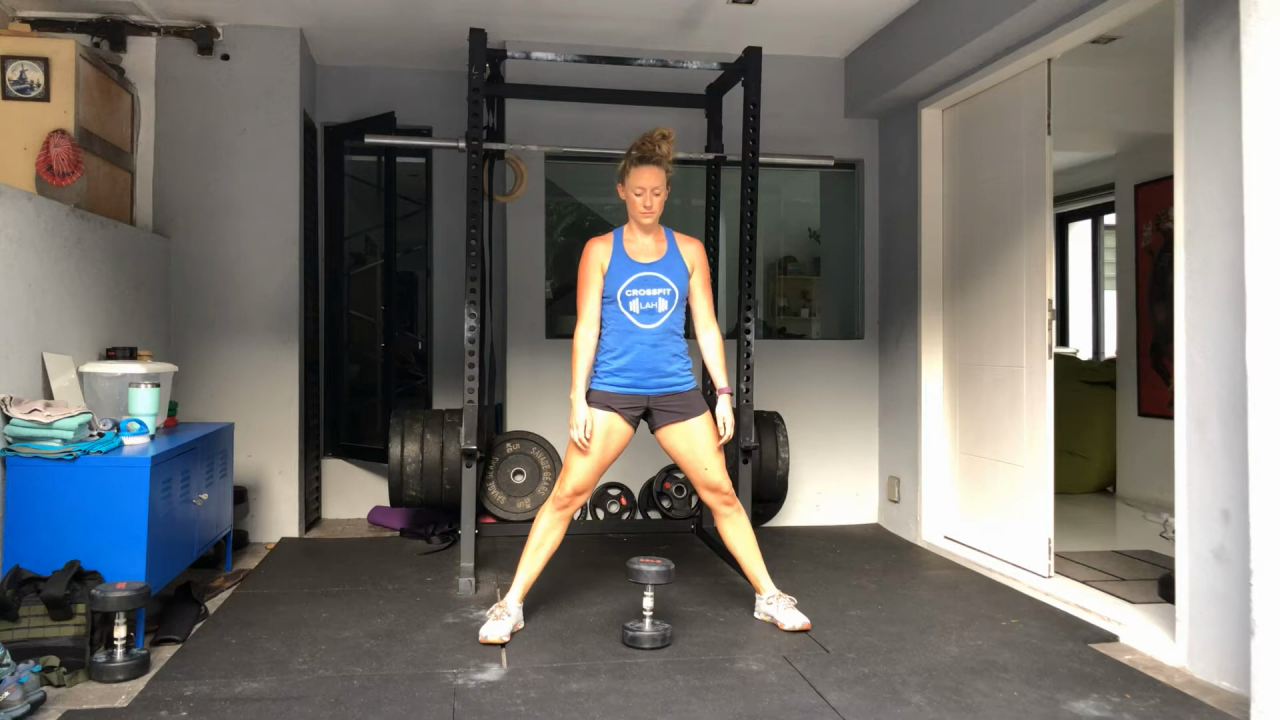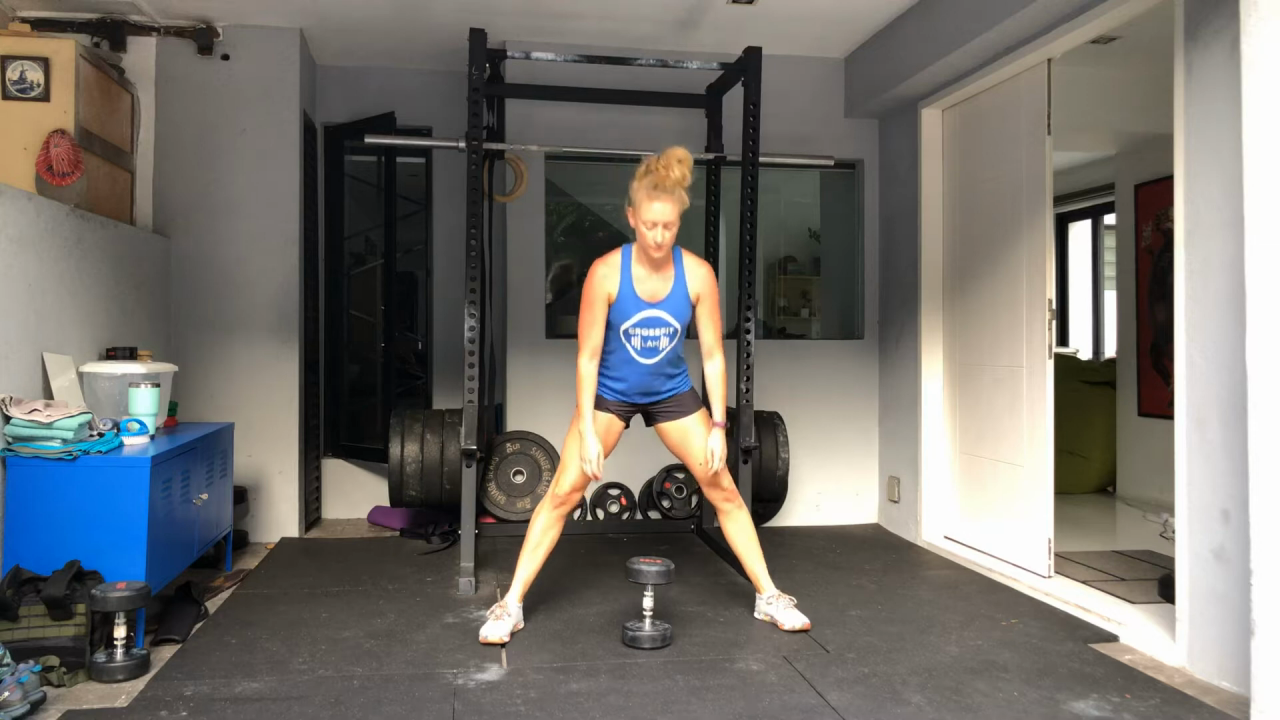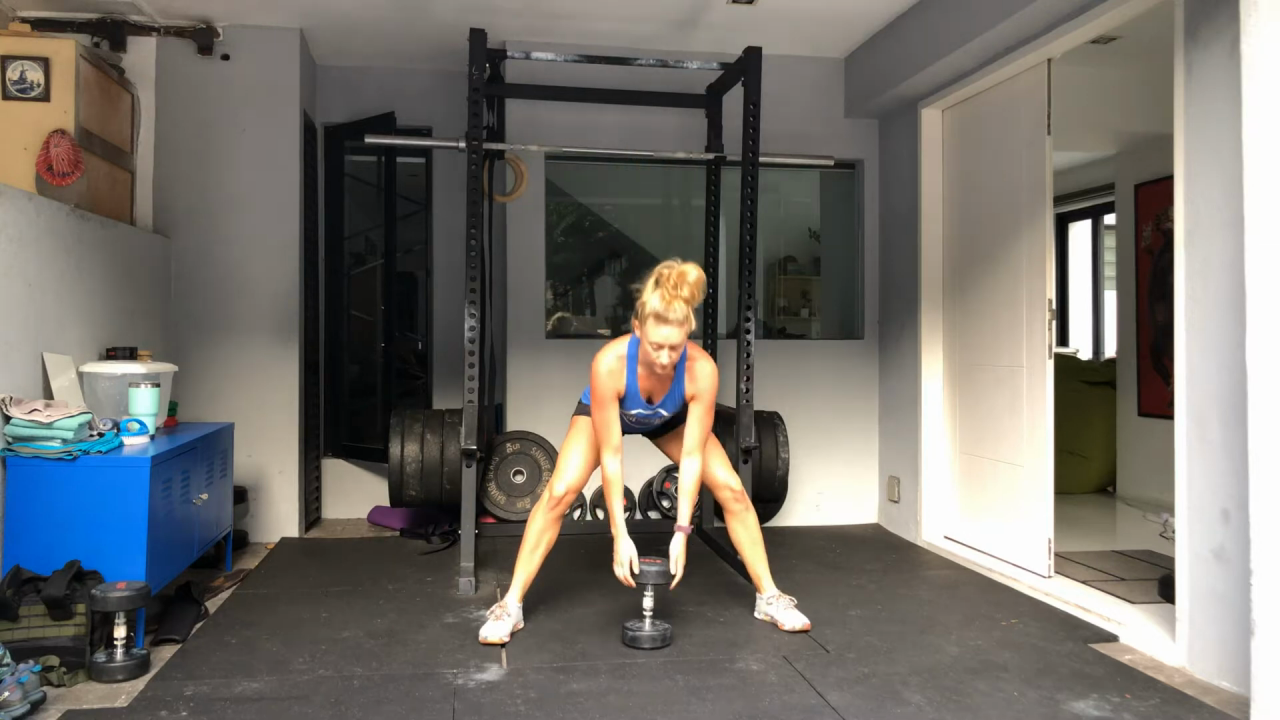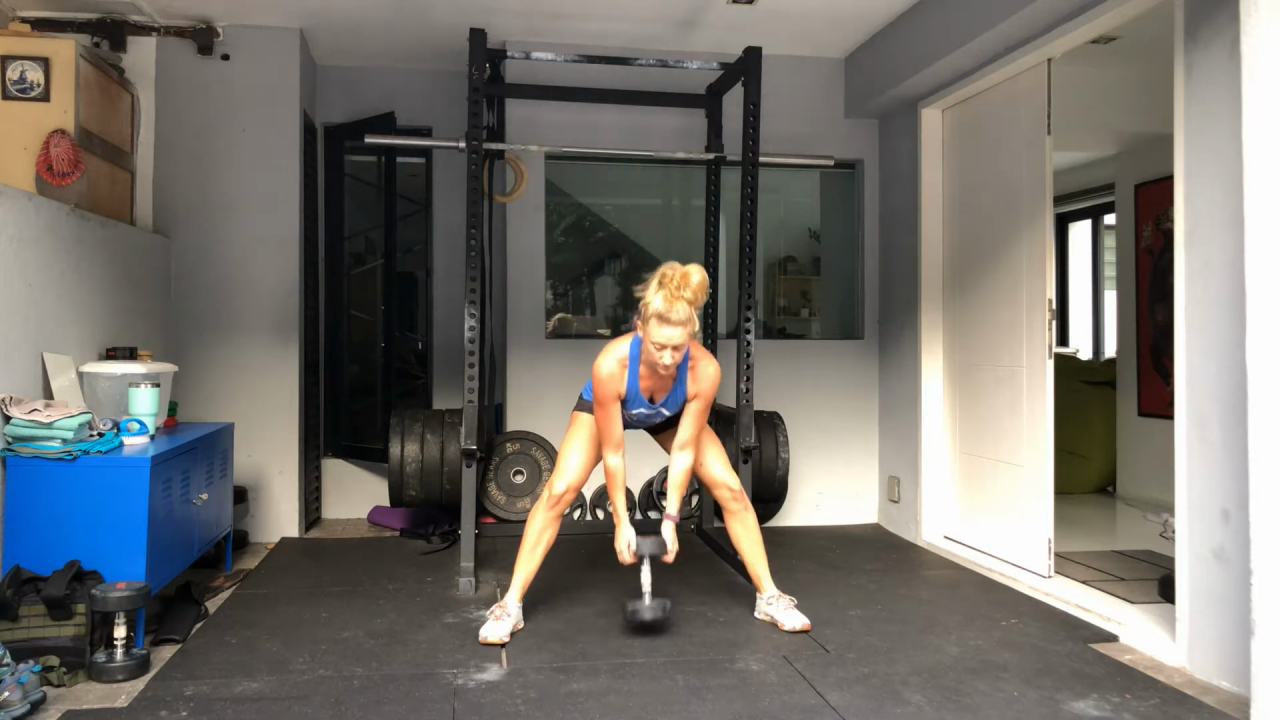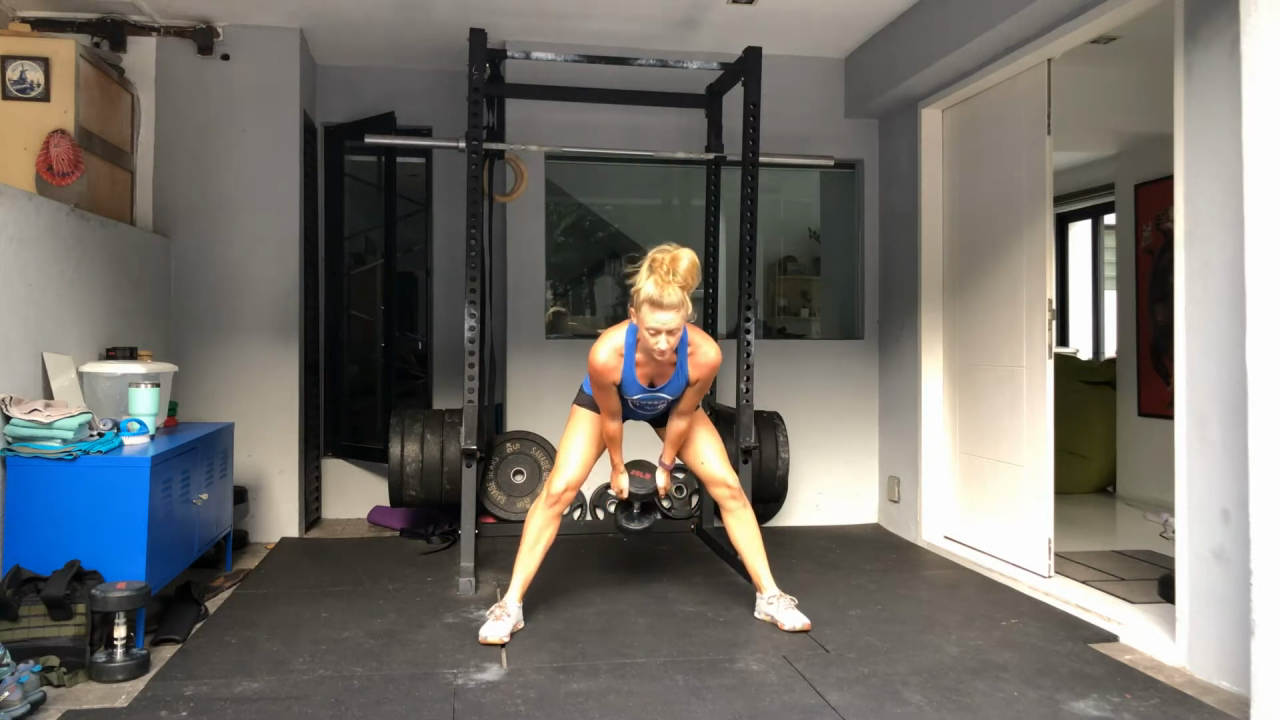
dt=0.5s
person 1, frame 1
left shoulder: (689, 250)
right shoulder: (600, 250)
left elbow: (706, 325)
right elbow: (587, 328)
left wrist: (723, 393)
right wrist: (578, 398)
left hip: (676, 391)
right hip: (612, 390)
left knee: (721, 493)
right knee: (568, 494)
left ankle: (769, 596)
right ankle: (510, 604)
person 1, frame 2
left shoulder: (698, 273)
right shoulder: (606, 272)
left elbow: (713, 355)
right elbow: (588, 357)
left wrist: (718, 426)
right wrist: (587, 432)
left hip: (672, 394)
right hip: (610, 395)
left knee: (722, 488)
right knee: (563, 492)
left ankle: (769, 596)
right ankle: (511, 604)
person 1, frame 3
left shoulder: (702, 370)
right shoulder: (609, 363)
left elbow: (692, 457)
right elbow: (611, 456)
left wrist: (681, 531)
right wrist: (619, 534)
left hip: (670, 420)
right hip: (603, 411)
left knee: (732, 489)
right knee: (559, 492)
left ankle: (769, 596)
right ankle: (510, 604)
person 1, frame 4
left shoulder: (705, 370)
right shoulder: (611, 363)
left elbow: (684, 449)
right elbow: (613, 452)
left wrist: (671, 519)
right wrist: (622, 522)
left hip: (671, 416)
right hip: (603, 408)
left knee: (730, 489)
right knee: (559, 491)
left ankle: (768, 597)
right ankle: (510, 605)
person 1, frame 5
left shoulder: (705, 354)
right shoulder: (606, 354)
left elbow: (681, 415)
right elbow: (611, 416)
left wrist: (665, 464)
right wrist: (618, 468)
left hip: (670, 409)
right hip: (605, 403)
left knee: (728, 487)
right knee: (559, 490)
left ankle: (770, 596)
right ankle: (510, 605)
